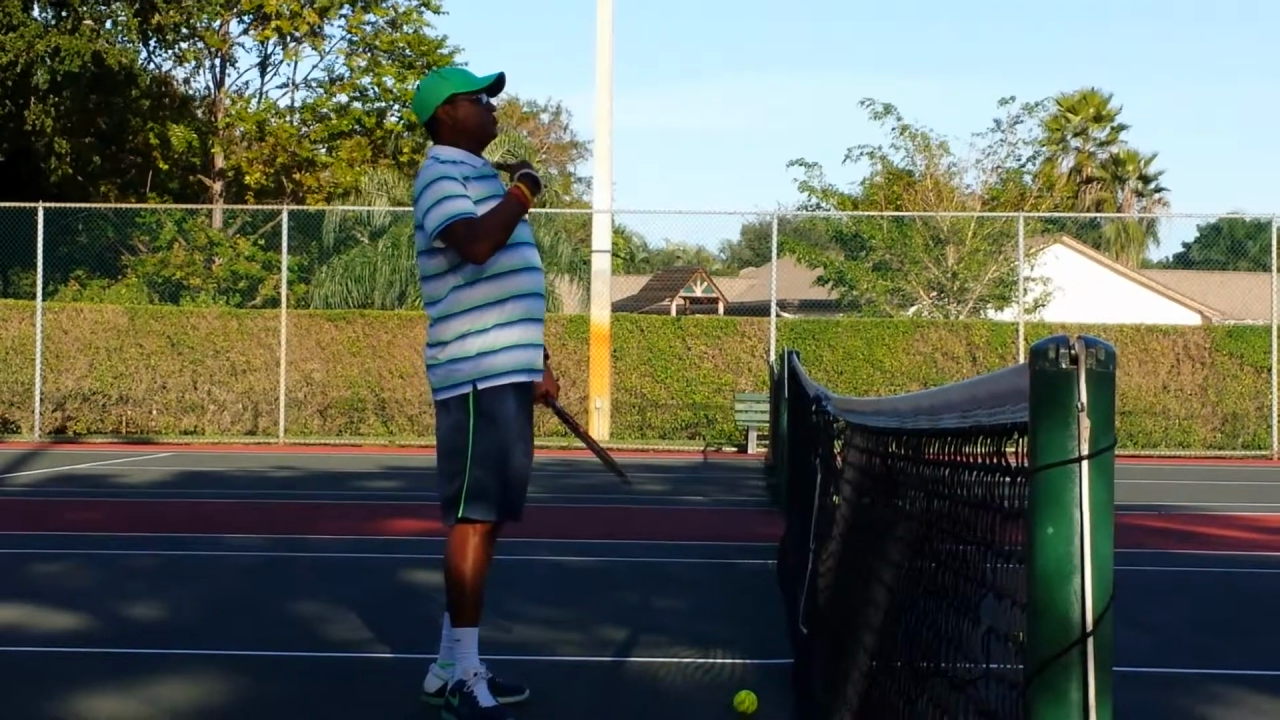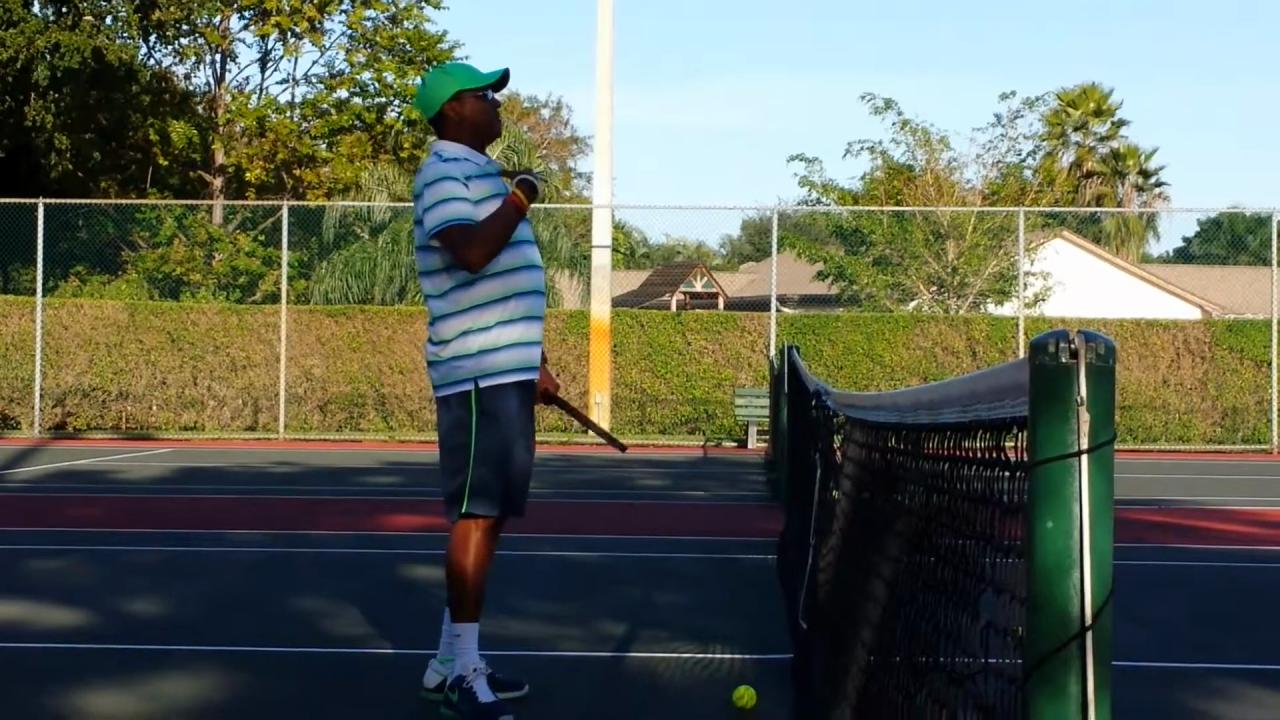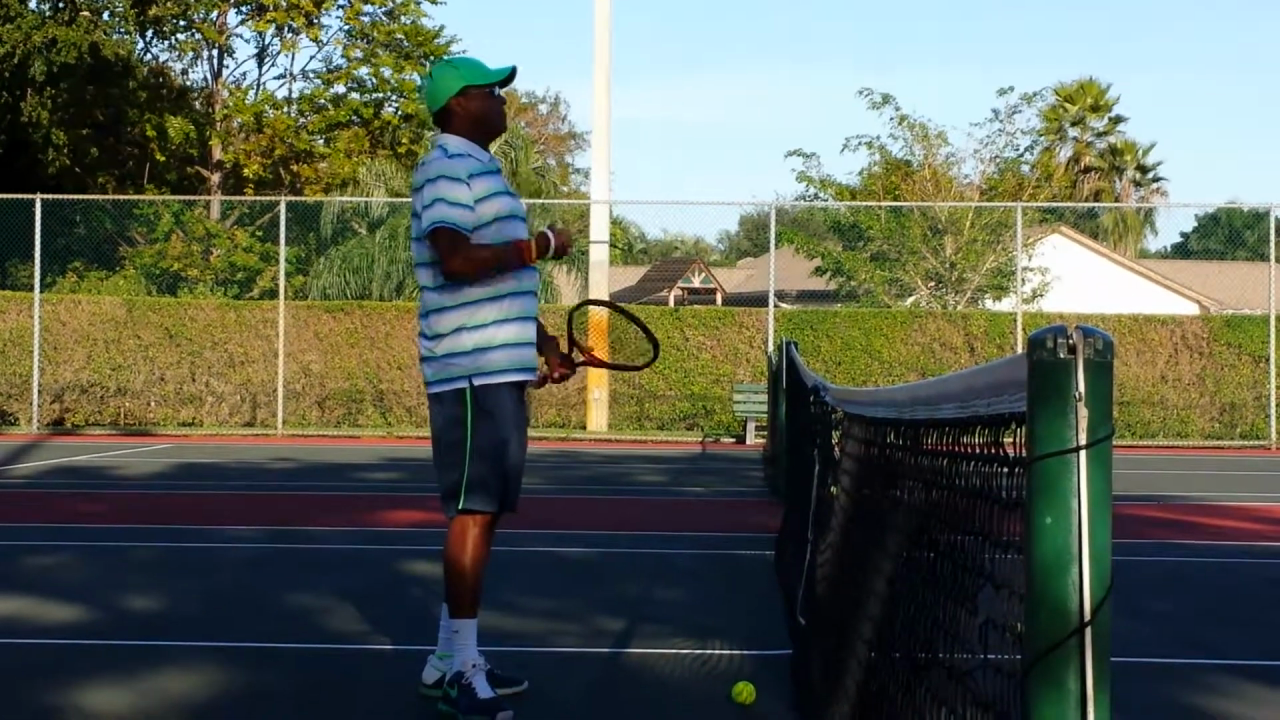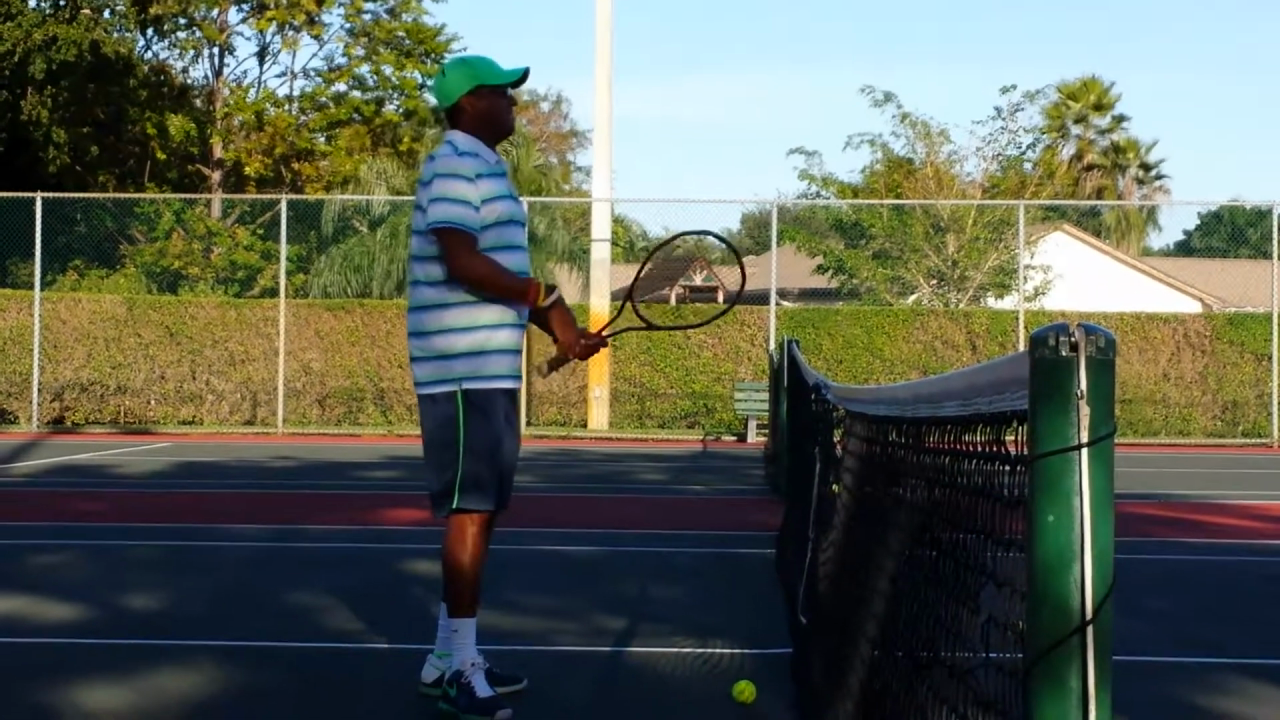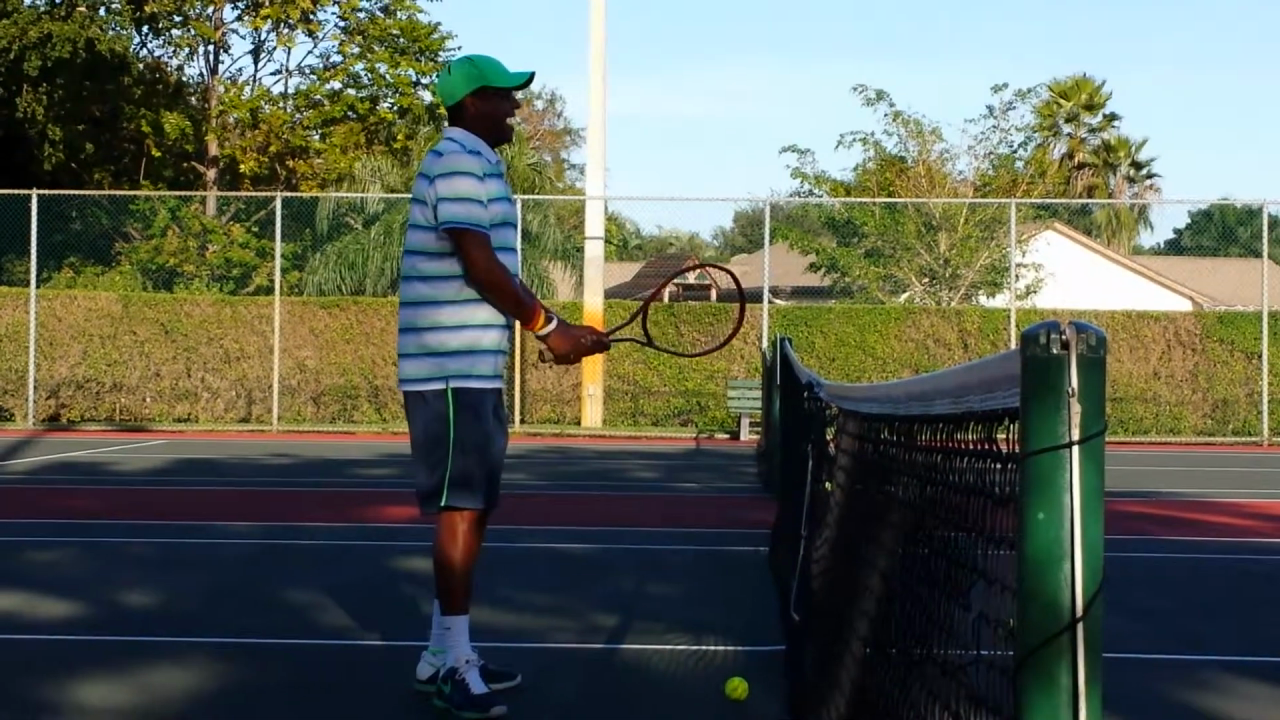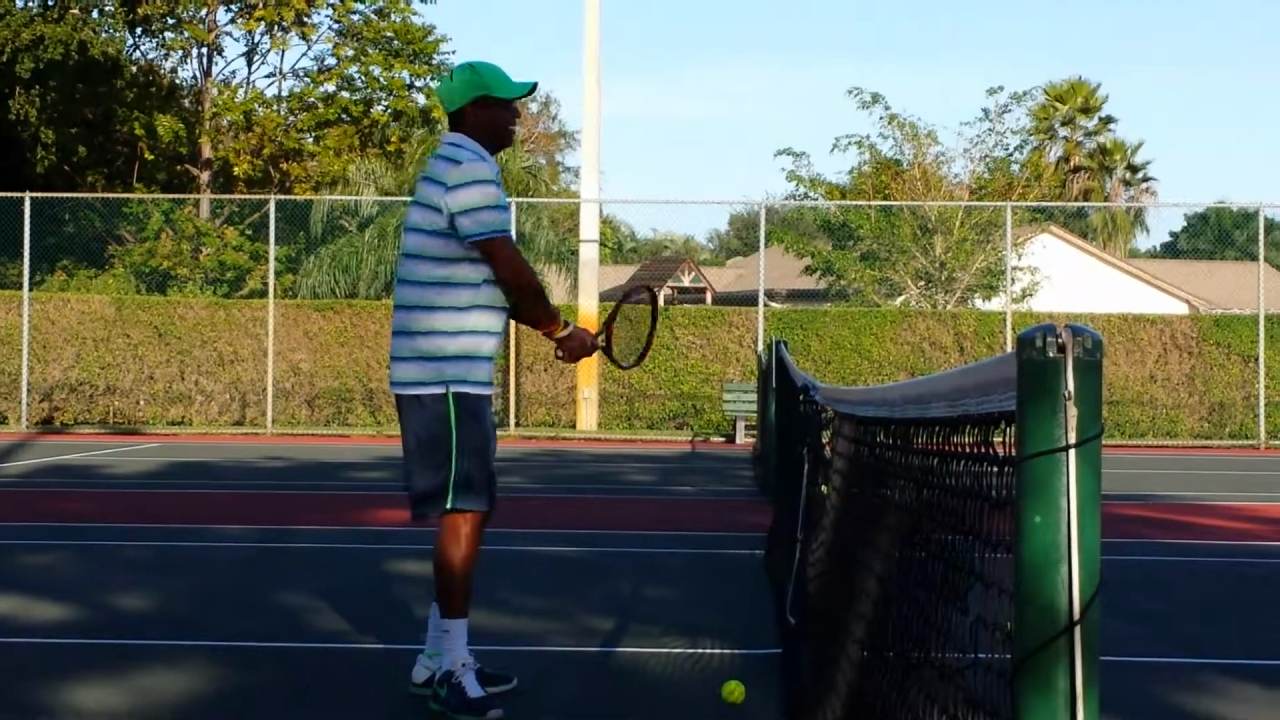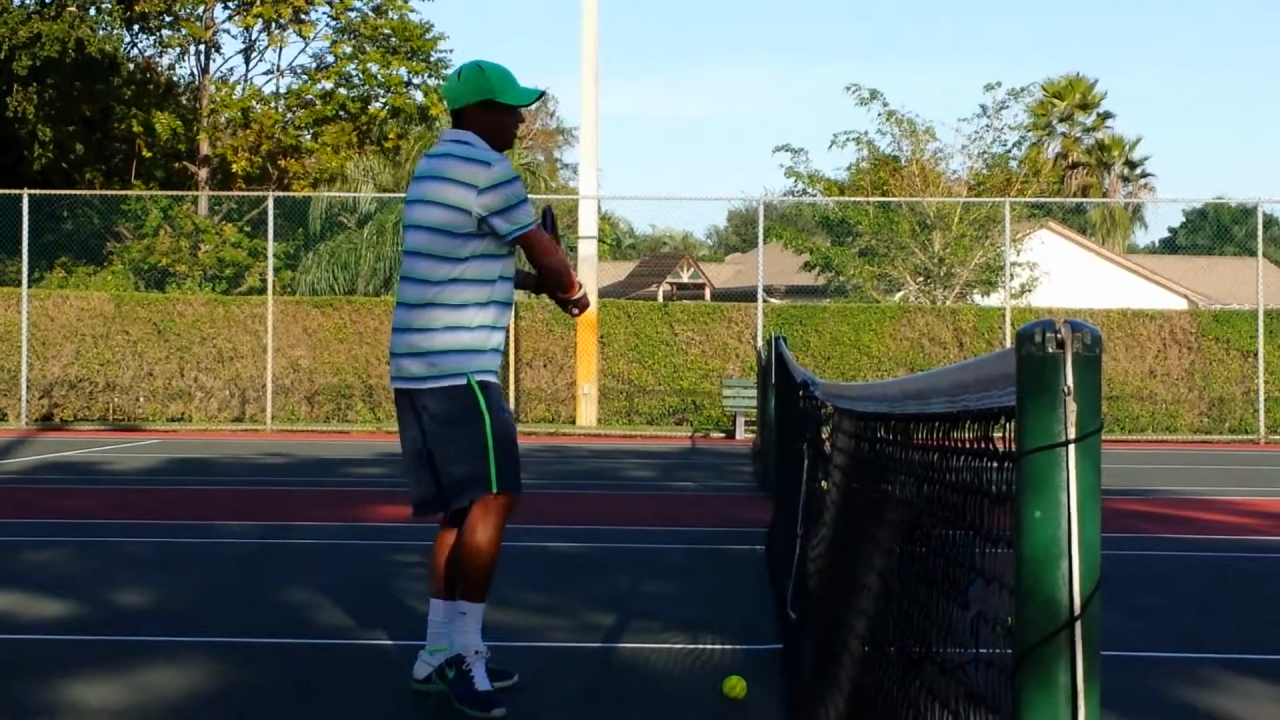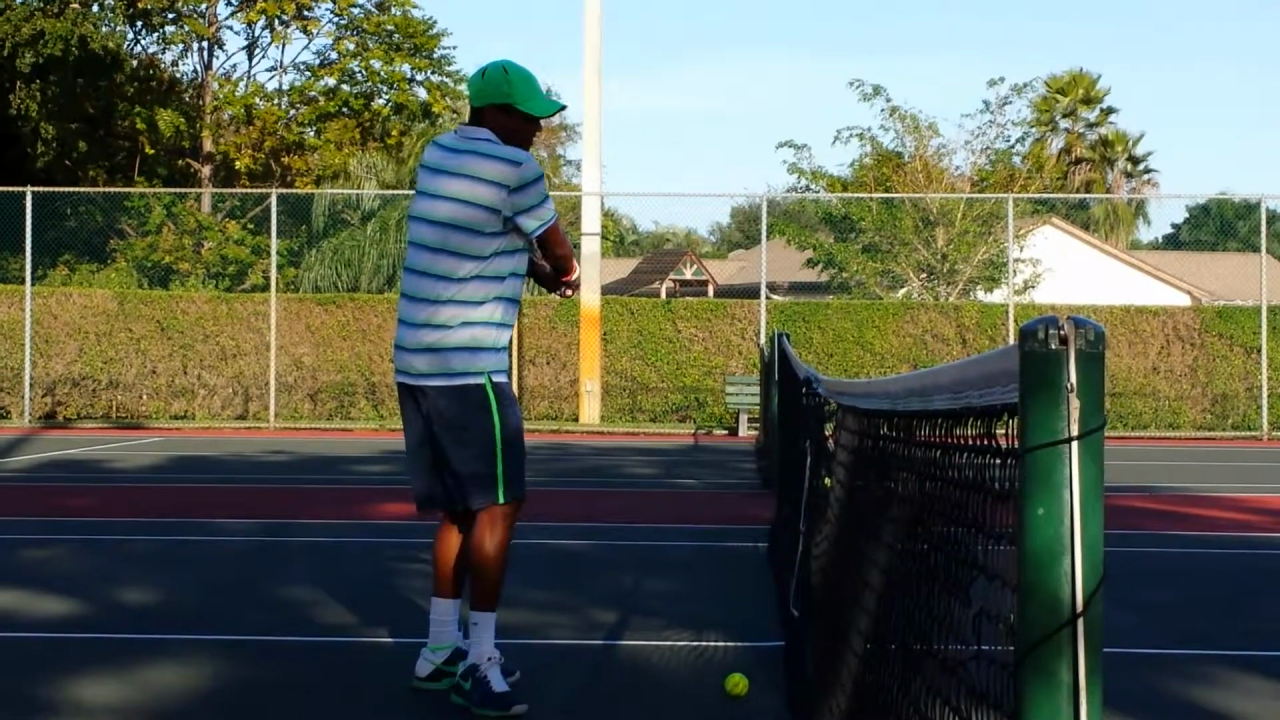
dt=0.2s
person 1, frame 1
left shoulder: (480, 174)
right shoulder: (442, 174)
right elbow: (476, 246)
left wrist: (537, 363)
right wrist: (525, 190)
left hip: (504, 373)
right hip: (476, 375)
left knee: (487, 517)
right knee: (475, 517)
left ankle: (455, 665)
person 1, frame 2
left shoulder: (481, 171)
right shoulder: (443, 171)
right elbow: (471, 253)
left wrist: (537, 362)
right wrist: (521, 197)
left hip: (505, 371)
right hip: (478, 373)
left knee: (488, 514)
right knee: (477, 513)
left ankle: (453, 660)
person 1, frame 3
left shoulder: (480, 166)
right shoulder: (445, 165)
right elbow: (456, 260)
left wrist: (542, 340)
right wrist: (536, 248)
left hip: (498, 366)
right hip: (471, 369)
left knee: (483, 509)
right knee: (473, 509)
left ankle: (452, 657)
right ankle: (457, 667)
person 1, frame 4
left shoulder: (484, 166)
right shoulder: (452, 162)
right elbow: (464, 265)
left wrist: (559, 326)
right wrist: (544, 297)
left hip: (487, 368)
right hip: (463, 370)
left knee: (479, 509)
right knee: (471, 509)
left ankle: (450, 656)
person 1, frame 5
left shoulder: (478, 164)
right shoulder: (456, 158)
left elbow: (497, 276)
right elbow: (480, 267)
left wrist: (556, 328)
right wrist: (549, 325)
left hip: (473, 368)
right hip: (449, 369)
left knee: (471, 507)
right knee: (462, 508)
left ankle: (445, 654)
right ankle: (453, 664)
person 1, frame 6
left shoulder: (462, 167)
right shoulder: (467, 167)
left elbow: (490, 281)
right elbow: (510, 270)
left wrist: (549, 327)
right wrist: (561, 329)
left hip: (457, 373)
right hip: (443, 374)
left knee: (466, 511)
right knee: (464, 511)
left ankle: (440, 657)
person 1, frame 7
left shoulder: (439, 163)
right shoulder: (487, 168)
right elbow: (541, 251)
left wrist: (541, 285)
right wrist: (572, 289)
left hip: (427, 365)
right hip: (454, 366)
left knee: (461, 506)
right knee: (493, 497)
left ankle: (440, 652)
right ankle: (463, 652)
person 1, frame 8
left shoulder: (438, 153)
right shoulder: (514, 166)
right elbow: (556, 248)
left wrist: (535, 269)
right wrist: (565, 274)
left hip: (420, 361)
right hip: (466, 365)
left knee: (460, 506)
right knee: (497, 504)
left ankle: (441, 649)
right ankle: (480, 660)
